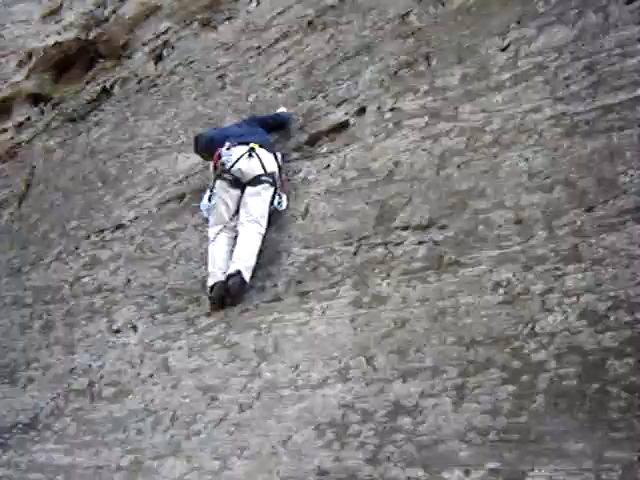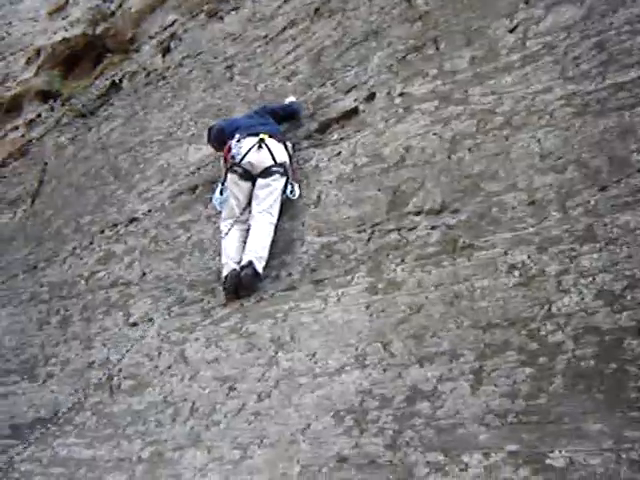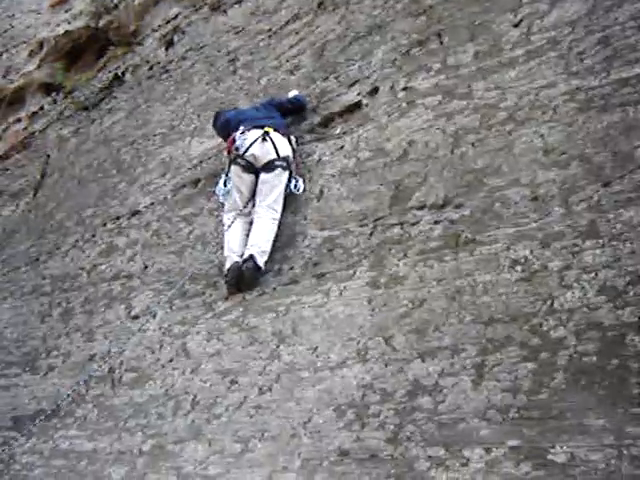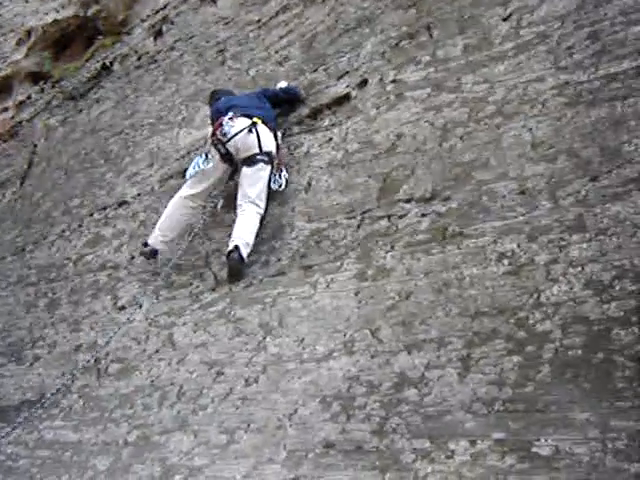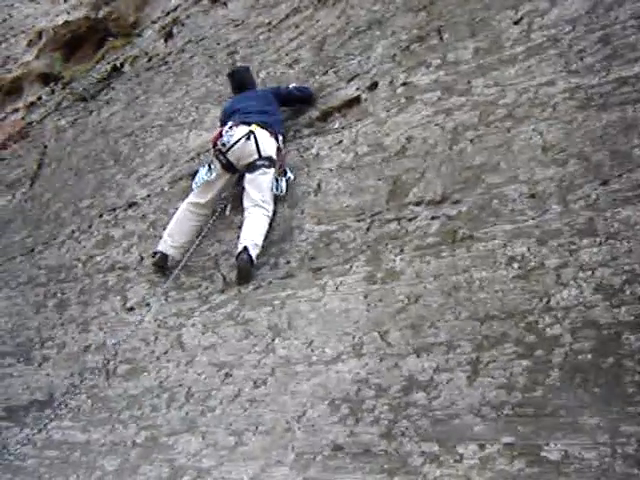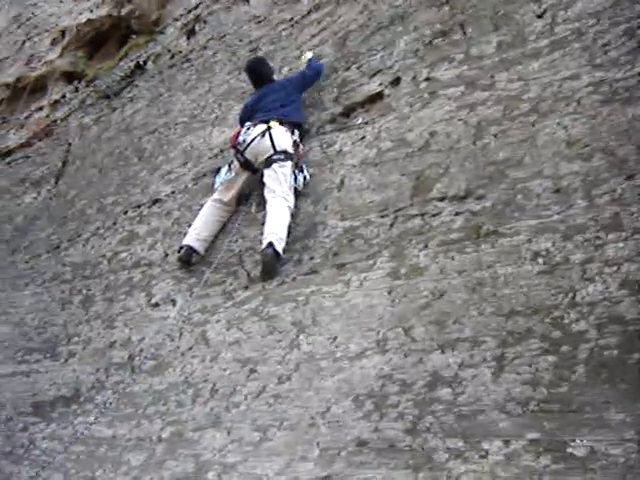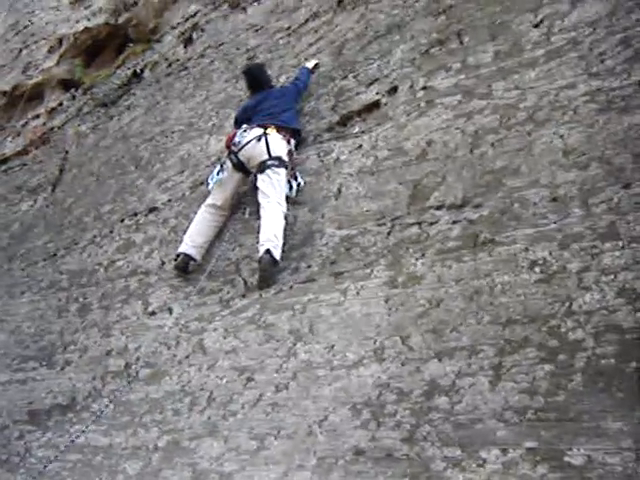
dt=0.5s
person 1, frame 1
left shoulder: (207, 140)
right shoulder: (249, 123)
right elbow: (284, 120)
right wrist: (282, 112)
left hip: (231, 160)
right hip: (264, 162)
left knee: (221, 226)
right knee: (251, 225)
left ankle: (217, 281)
right ankle: (238, 275)
person 1, frame 2
left shoulder: (218, 131)
right shoulder: (260, 113)
right elbow: (293, 111)
right wrist: (291, 102)
left hip: (241, 152)
right hip: (274, 153)
left knee: (233, 219)
right knee: (263, 216)
left ankle: (230, 271)
right ankle: (252, 267)
person 1, frame 3
left shoulder: (223, 121)
right shoulder: (266, 106)
right elbow: (300, 104)
right wrist: (293, 96)
left hip: (245, 144)
right hip: (277, 146)
left knee: (235, 210)
right knee: (267, 211)
left ankle: (232, 264)
right ankle: (253, 260)
person 1, frame 4
left shoulder: (218, 107)
right shoulder: (259, 95)
right elbow: (295, 95)
right wrist: (282, 88)
left hip: (231, 132)
right hip: (263, 139)
left knee: (193, 192)
right knee: (250, 204)
left ankle: (156, 243)
right ankle: (238, 251)
person 1, frame 5
left shoulder: (229, 106)
right shoulder: (270, 93)
right elbow: (308, 95)
right wrist: (293, 90)
left hip: (233, 139)
right hip: (262, 142)
left knee: (199, 201)
right knee: (258, 206)
left ankle: (165, 251)
right ankle: (247, 252)
person 1, frame 6
left shoulder: (251, 101)
right shoulder: (291, 84)
left elbow: (242, 125)
right elbow: (317, 70)
right wrist: (310, 59)
left hip: (250, 138)
right hip: (279, 139)
left knee: (222, 198)
right knee: (279, 198)
left ankle: (190, 246)
right ankle: (272, 247)
person 1, frame 7
left shoulder: (247, 106)
right shoulder: (287, 92)
left elbow: (238, 129)
right elbow: (302, 79)
right wrist: (308, 67)
left hip: (246, 141)
right hip: (274, 145)
left knee: (216, 203)
right knee: (272, 204)
left ankle: (187, 253)
right ankle: (269, 254)
